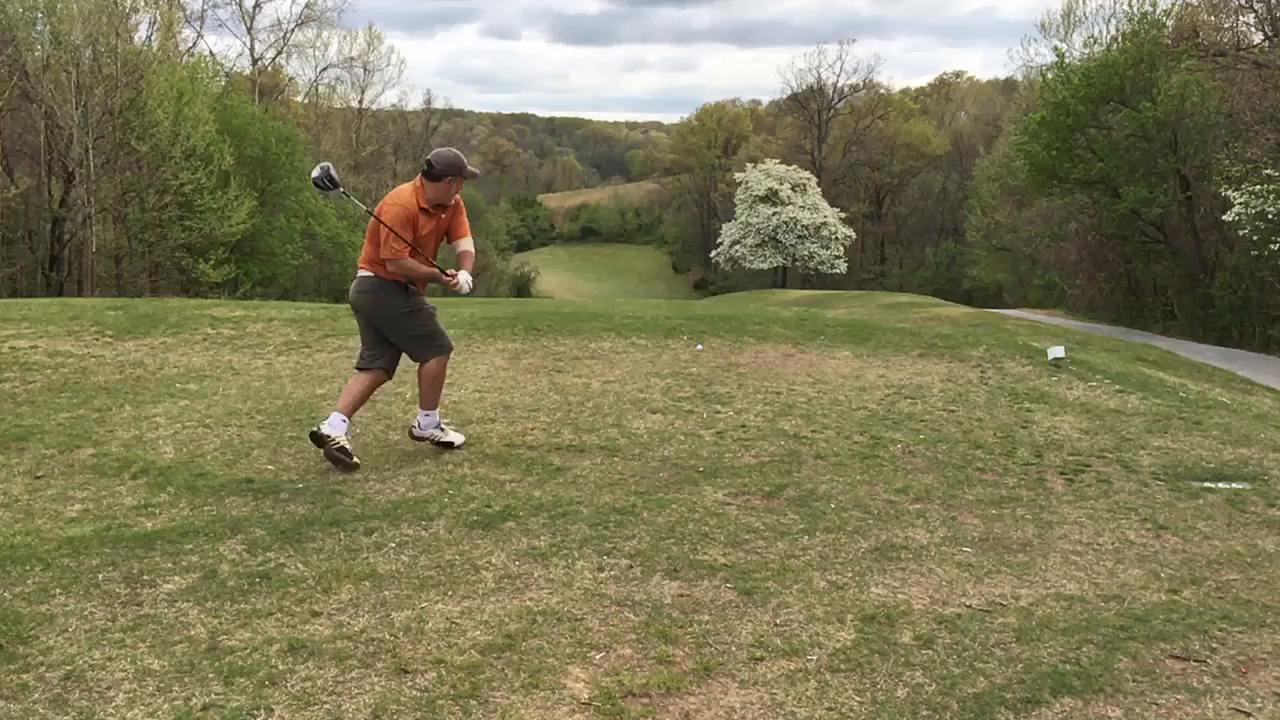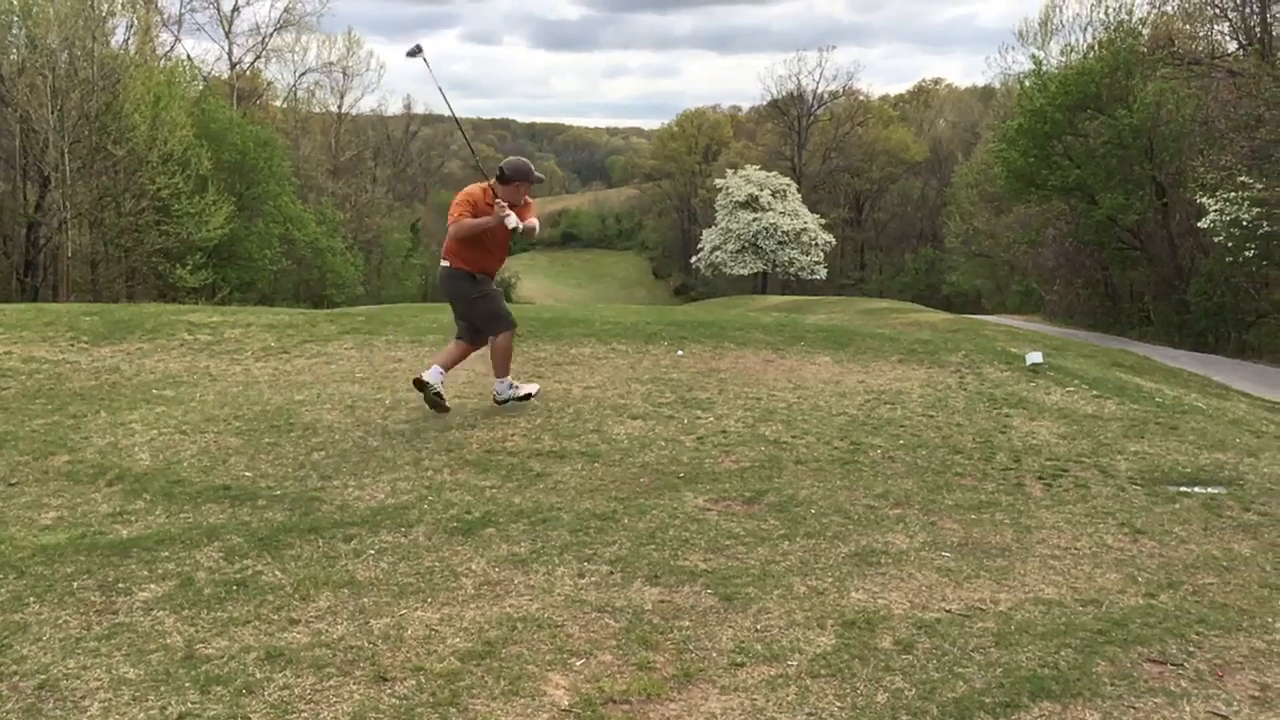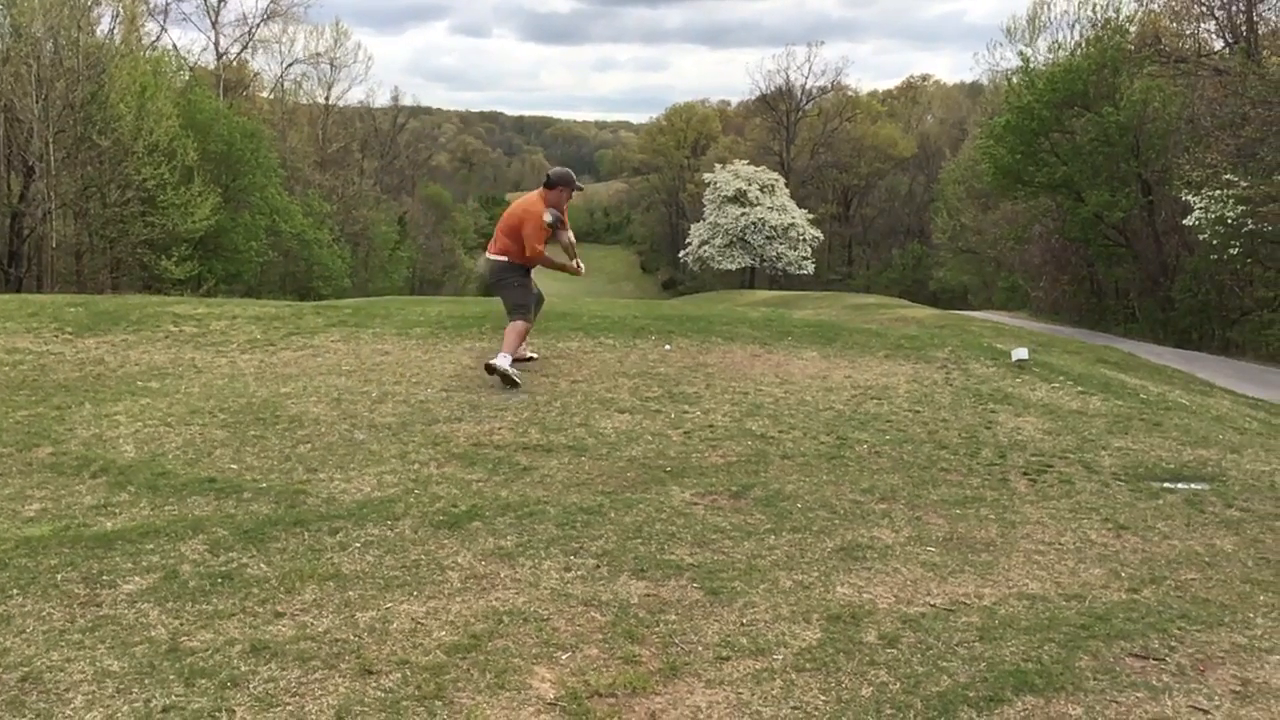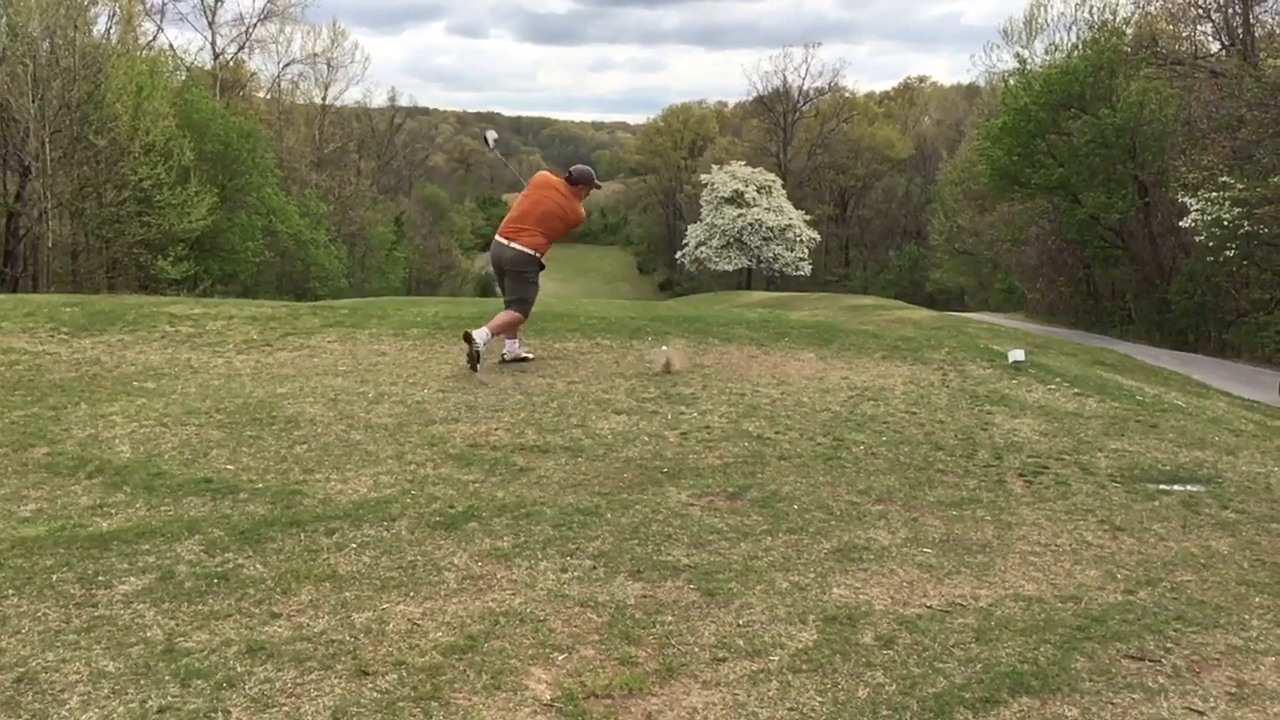
dt=0.5s
person 1, frame 1
left shoulder: (450, 202)
right shoulder: (401, 205)
left elbow: (463, 241)
right elbow: (395, 263)
left wrist: (465, 270)
right wrist: (439, 277)
right hip: (385, 290)
left knee: (375, 367)
right knee: (437, 351)
left ankle: (334, 431)
right ankle: (428, 424)
person 1, frame 2
left shoulder: (520, 201)
right shoulder: (472, 196)
left elbow: (532, 226)
right elbow: (455, 230)
left wrist: (519, 222)
right wrist: (492, 220)
left hip: (475, 276)
right hip: (460, 275)
left knee: (473, 335)
right knee: (502, 326)
left ankle: (432, 377)
right ankle: (503, 388)
person 1, frame 3
left shoulder: (551, 205)
right shoulder: (536, 213)
left elbow: (564, 230)
right elbow: (535, 254)
left wrist: (570, 247)
right wrist: (567, 267)
left hip: (499, 262)
right hip: (508, 267)
left knee: (532, 301)
right knee: (522, 315)
left ankle: (516, 350)
right ankle: (502, 362)
person 1, frame 4
left shoulder: (542, 178)
right shoulder: (577, 213)
left hip: (498, 246)
right hip: (523, 257)
left knee: (514, 301)
right knee: (518, 310)
left ankle: (512, 348)
right ankle: (480, 336)
